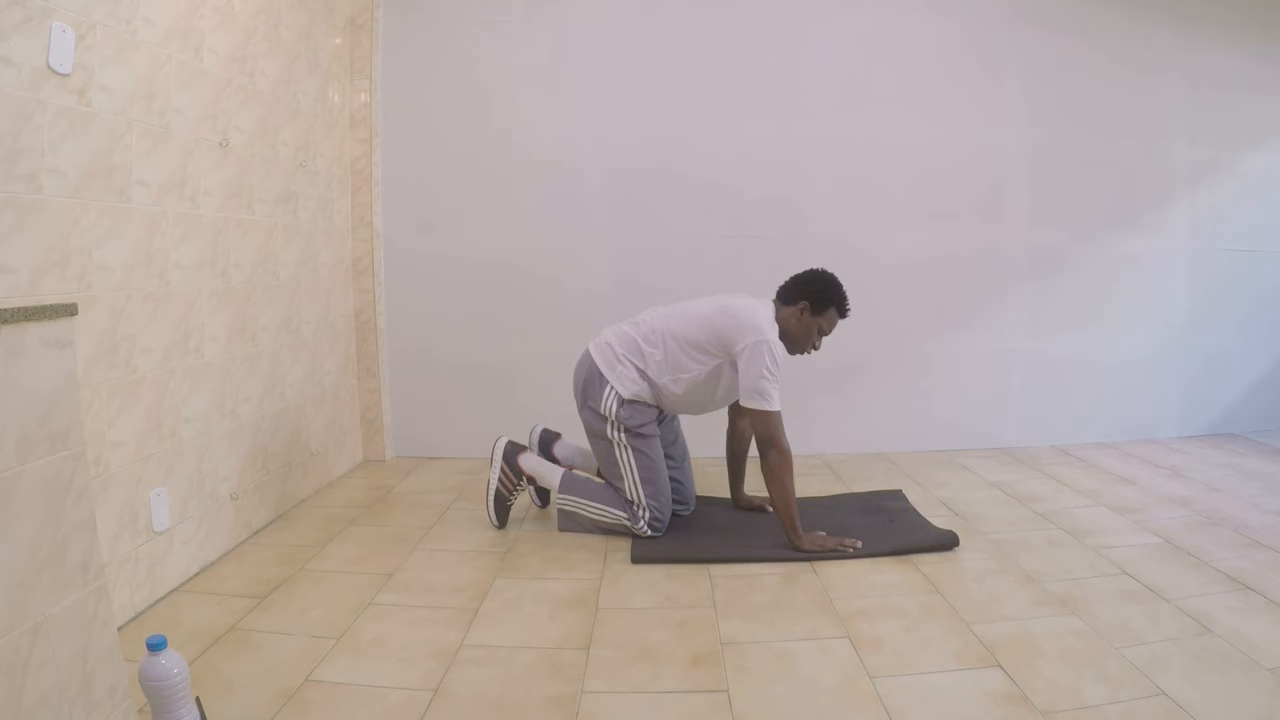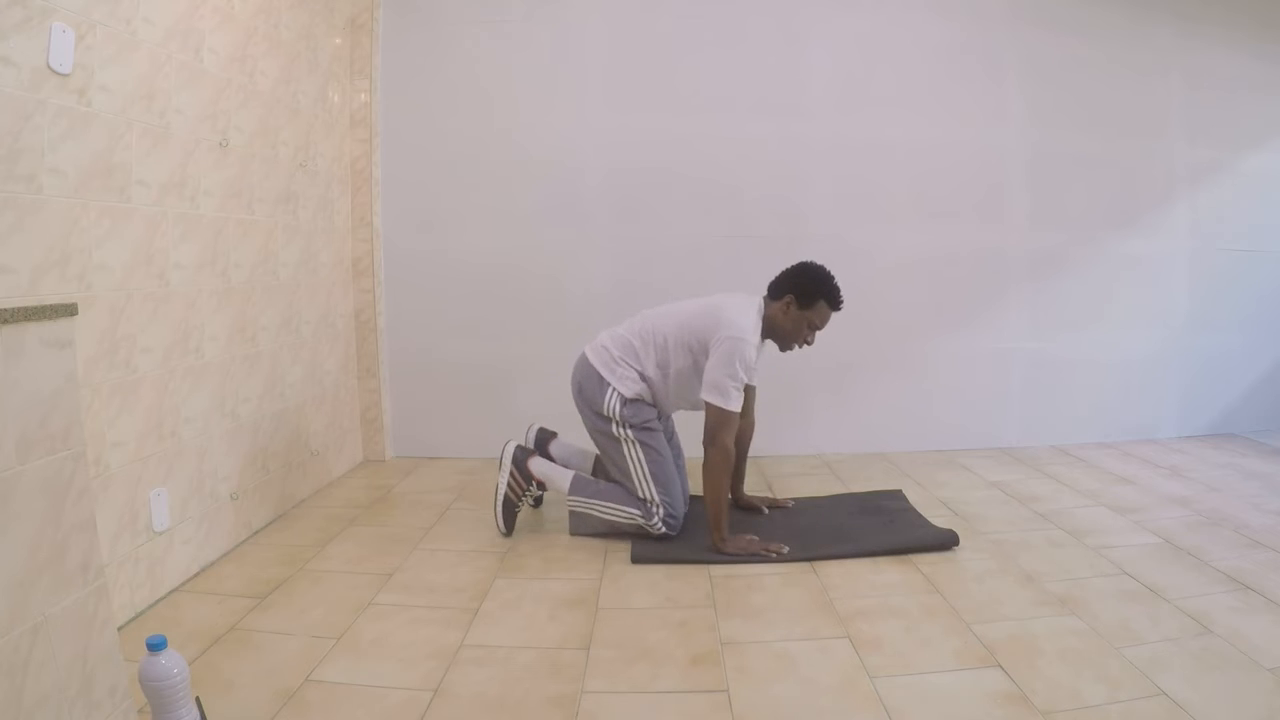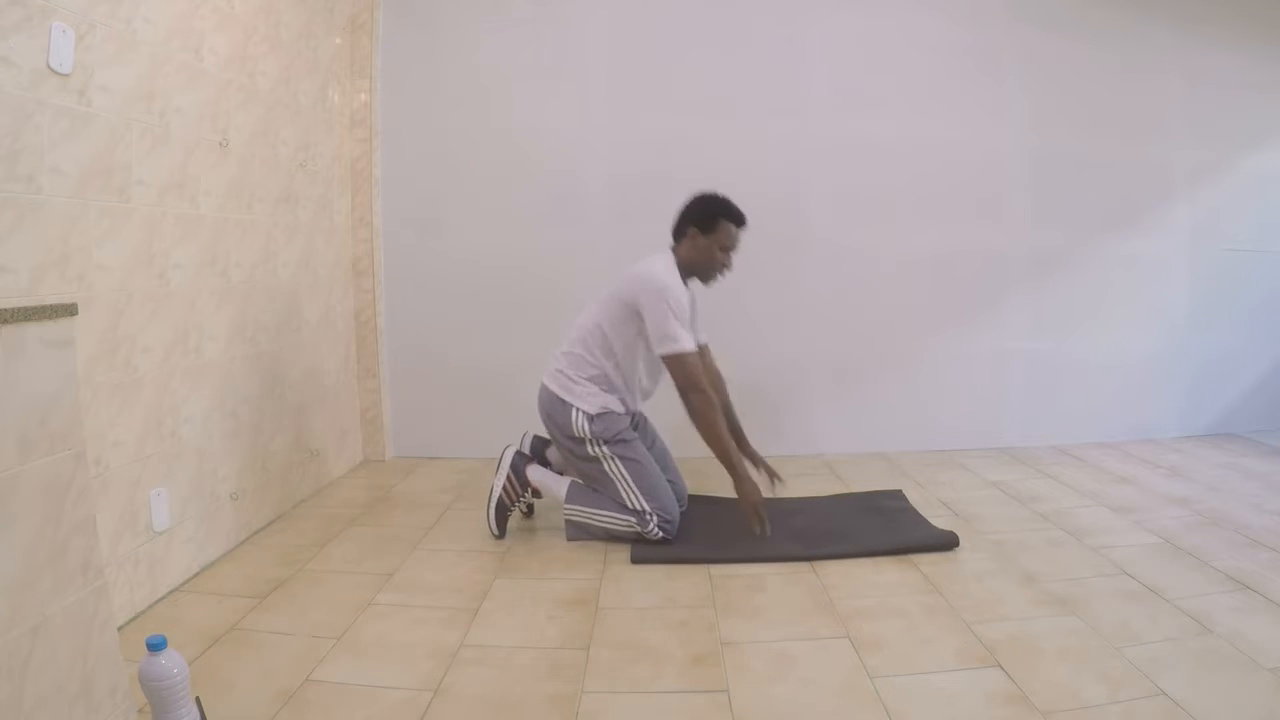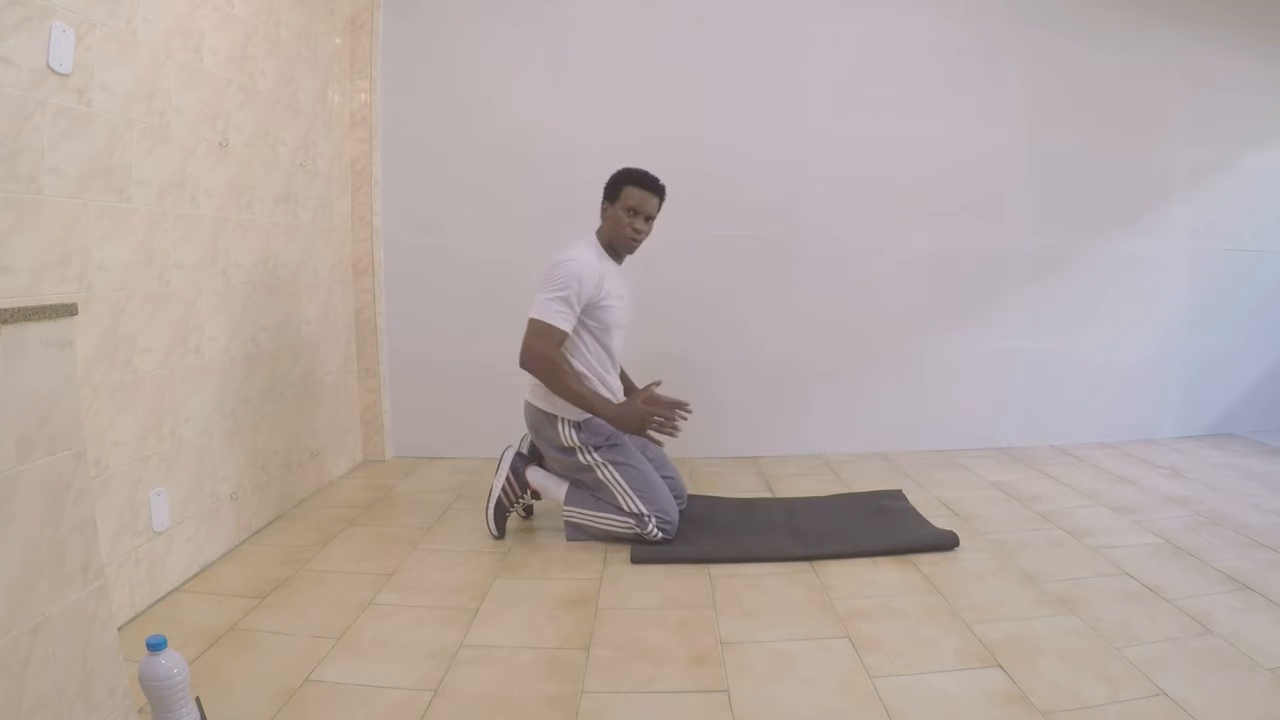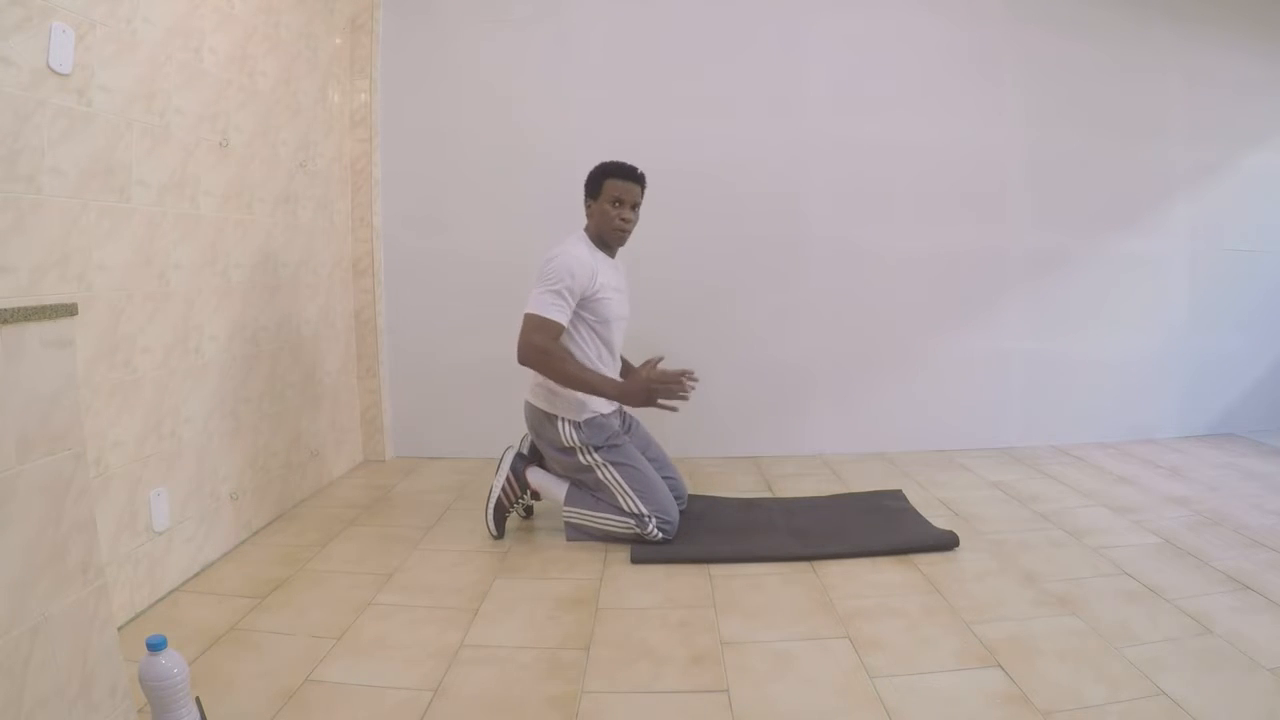
dt=1s
person 1, frame 1
left shoulder: (754, 323)
right shoulder: (761, 339)
left elbow: (741, 422)
right elbow: (772, 445)
left wrist: (738, 494)
right wrist: (797, 535)
left hip: (639, 385)
right hip: (613, 384)
left knee: (680, 501)
right knee: (649, 517)
left ankle: (557, 451)
right ankle: (522, 465)
person 1, frame 2
left shoulder: (750, 322)
right shoulder: (739, 336)
left elbow: (743, 420)
right elbow: (717, 441)
left wrist: (738, 493)
right wrist: (722, 536)
left hip: (630, 383)
right hip: (609, 383)
left knee: (673, 497)
right knee: (662, 514)
left ankle: (551, 450)
right ankle: (532, 469)
person 1, frame 3
left shoulder: (674, 285)
right shoulder: (663, 286)
left elbow: (708, 373)
right elbow: (694, 389)
left wrist: (746, 449)
right wrist: (740, 475)
left hip: (608, 403)
right hip: (579, 408)
left knee: (673, 496)
right knee: (660, 520)
left ankle: (546, 456)
right ankle: (530, 477)
person 1, frame 4
left shoulder: (612, 269)
right shoulder: (578, 267)
right elbow: (535, 355)
left wrist: (638, 397)
right wrist: (614, 413)
left hip: (598, 414)
right hip: (571, 421)
left knee: (675, 495)
right knee: (660, 520)
left ankle: (542, 463)
right ankle: (531, 479)
person 1, frame 5
left shoulder: (610, 265)
right shoulder: (570, 262)
right elbow: (533, 349)
left wrist: (637, 376)
right wrist: (621, 390)
left hip: (605, 414)
right hip: (571, 421)
left knee: (676, 496)
right knee: (661, 521)
left ankle: (545, 463)
right ankle: (529, 480)
